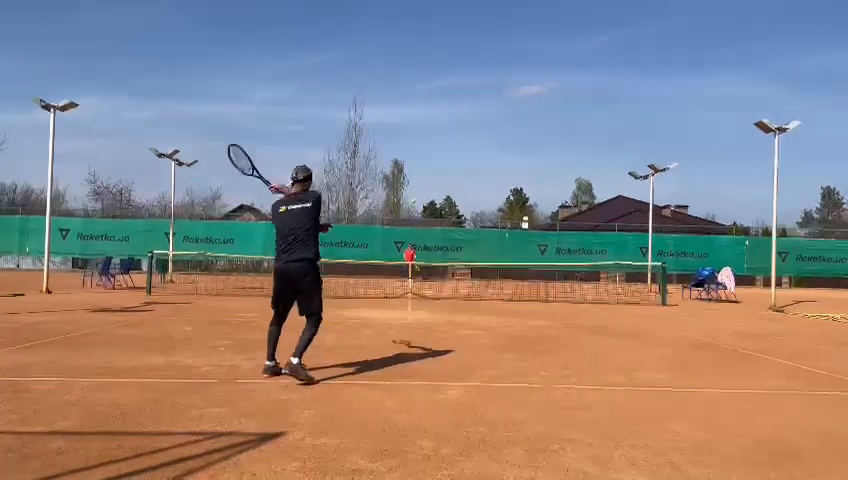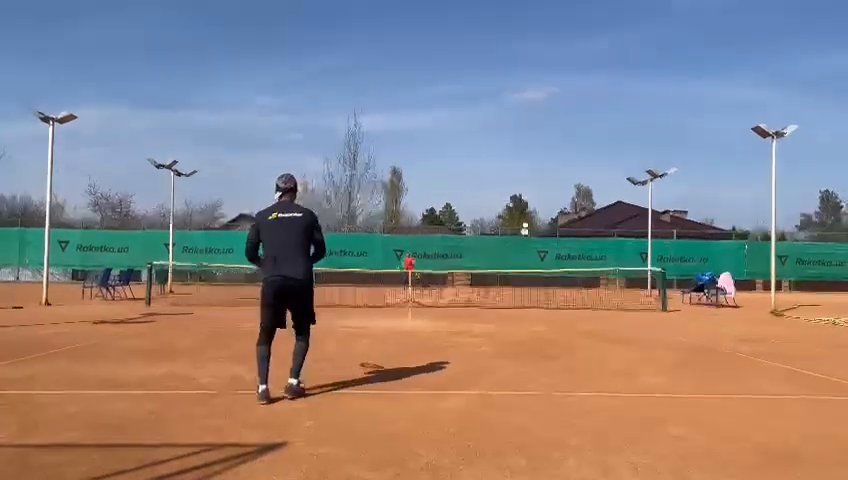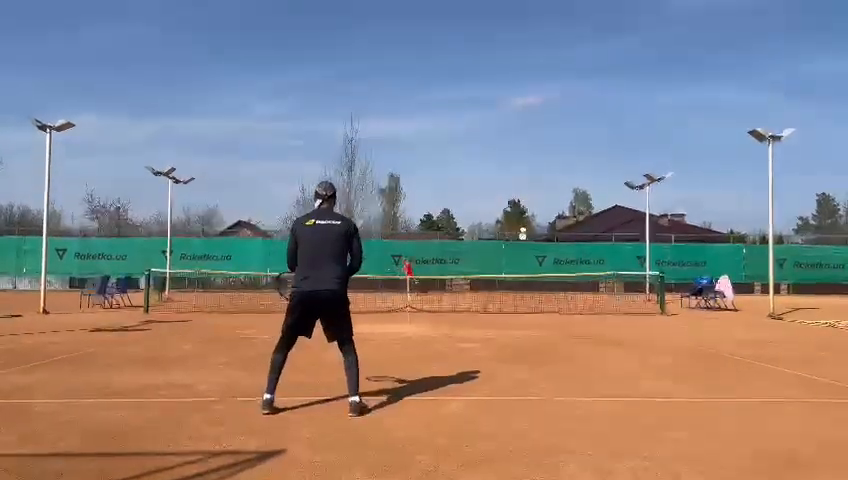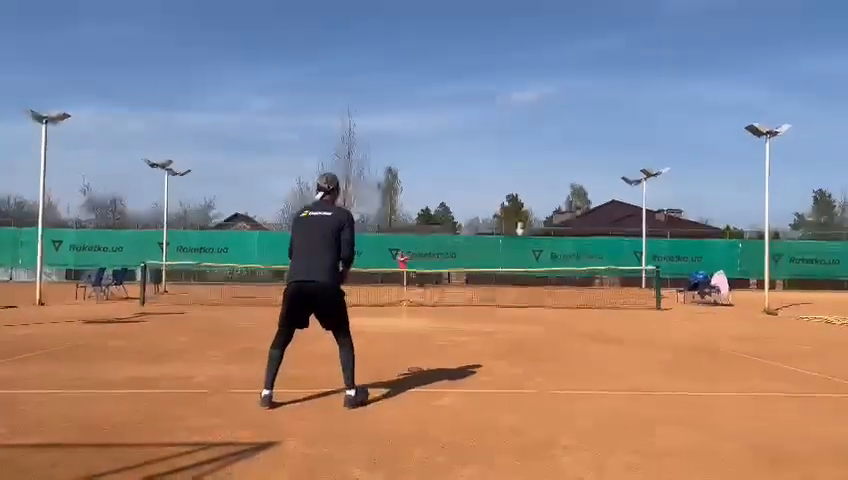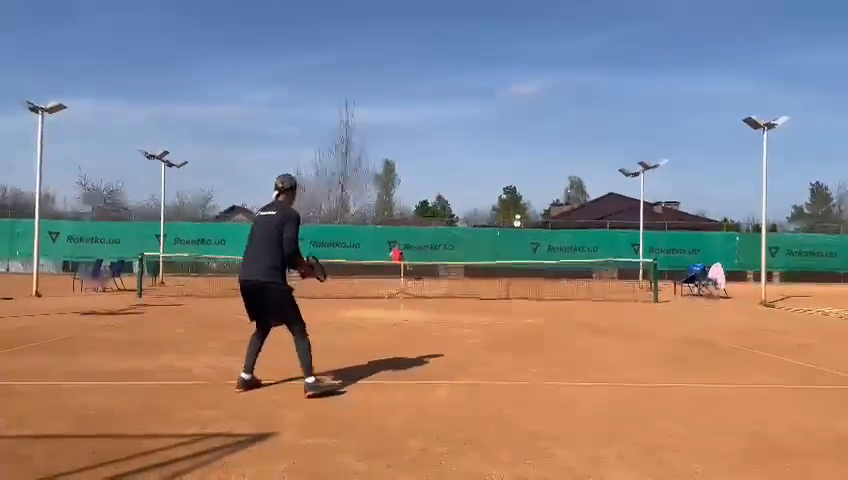
dt=0.7s
person 1, frame 1
left shoulder: (276, 207)
right shoulder: (313, 198)
right wrist: (284, 191)
left hip: (282, 268)
right hip: (306, 268)
left knee: (278, 317)
right knee: (313, 318)
left ankle: (270, 364)
right ankle: (295, 360)
person 1, frame 2
left shoulder: (262, 216)
right shoulder: (308, 215)
left elbow: (250, 253)
right elbow: (320, 251)
left hip: (273, 282)
right hip: (302, 282)
left knee: (266, 335)
right knee: (302, 333)
left ankle: (263, 388)
right ankle: (293, 382)
person 1, frame 3
left shoulder: (300, 223)
right shoulder: (347, 224)
left elbow: (291, 262)
right elbow: (356, 262)
left hip: (302, 292)
right hip: (334, 293)
left knee: (284, 343)
right knee: (347, 346)
left ankle: (268, 398)
right ankle: (355, 400)
person 1, frame 4
left shoulder: (301, 214)
right shoulder: (343, 215)
left elbow: (292, 252)
right elbow: (347, 253)
right wrist: (343, 273)
left hip: (296, 283)
right hip: (325, 284)
left knee: (282, 337)
right knee: (343, 337)
left ankle: (267, 393)
right ankle: (351, 393)
person 1, frame 5
left shoulder: (261, 213)
right shoulder: (290, 214)
right elbow: (290, 251)
left wrist: (296, 265)
right wrist: (305, 267)
left hip: (247, 278)
right hip: (270, 280)
left knee: (262, 326)
right knee: (298, 329)
left ankle: (246, 377)
right ankle: (310, 380)
